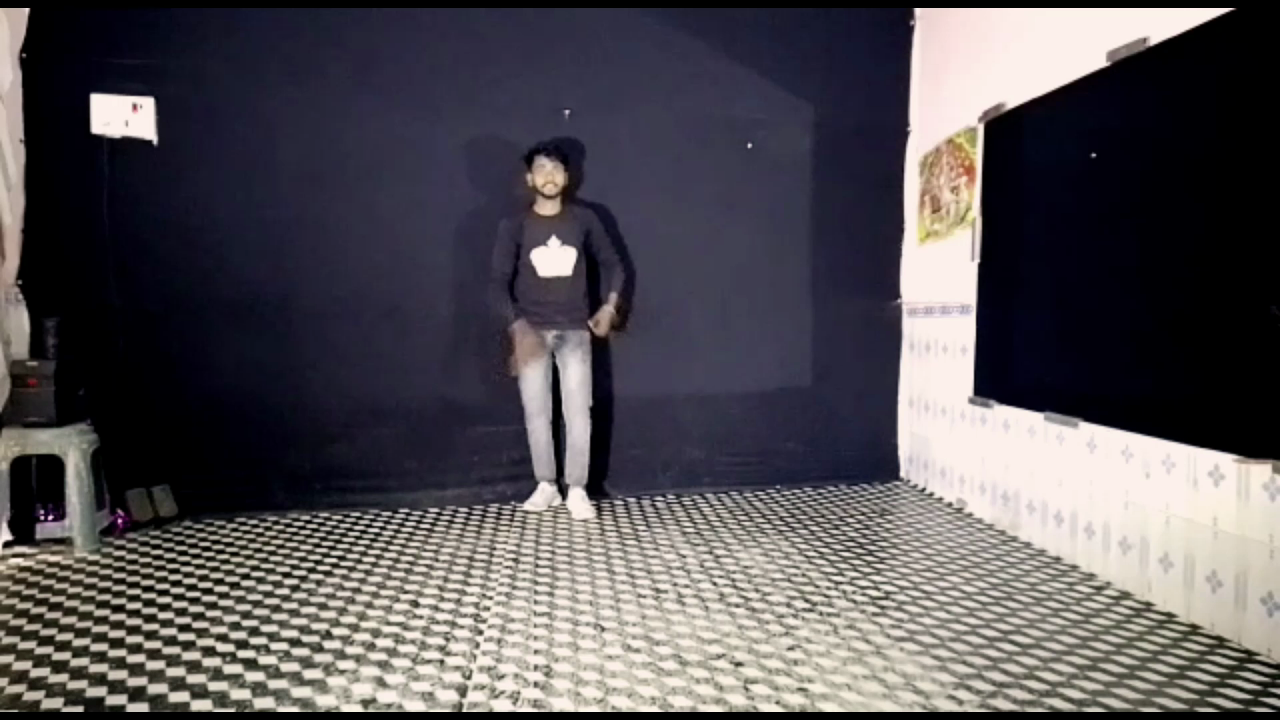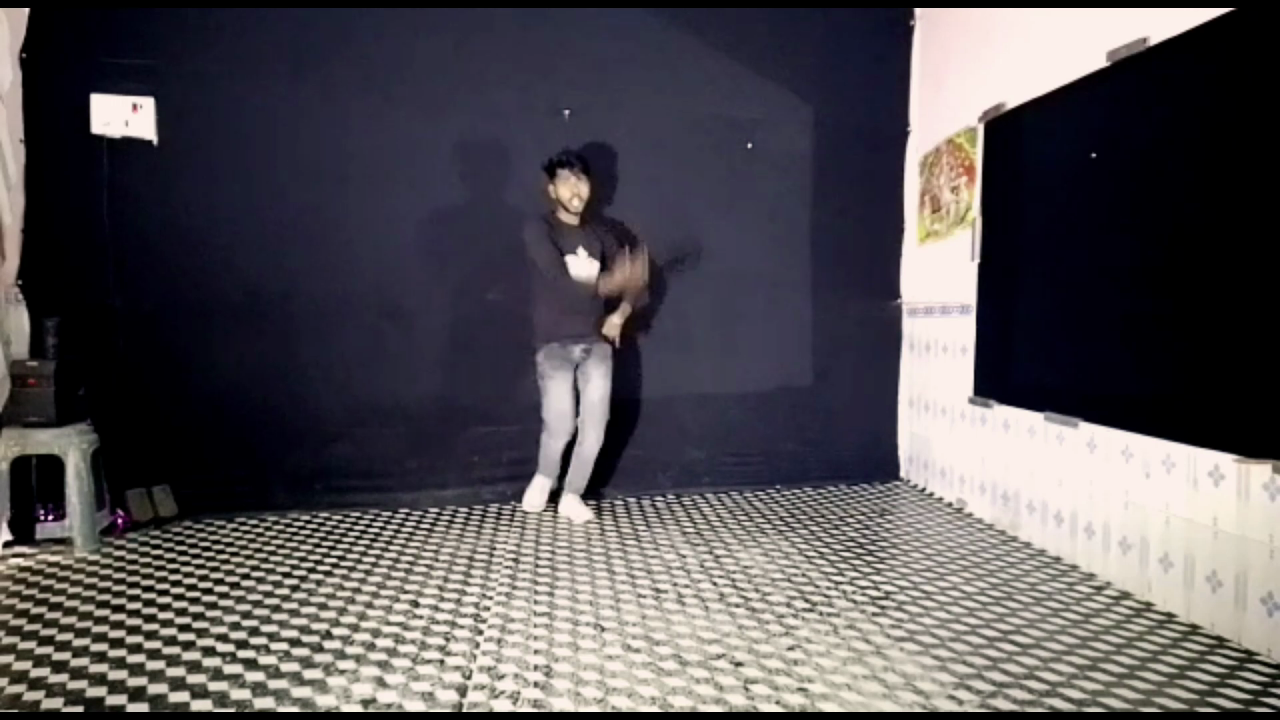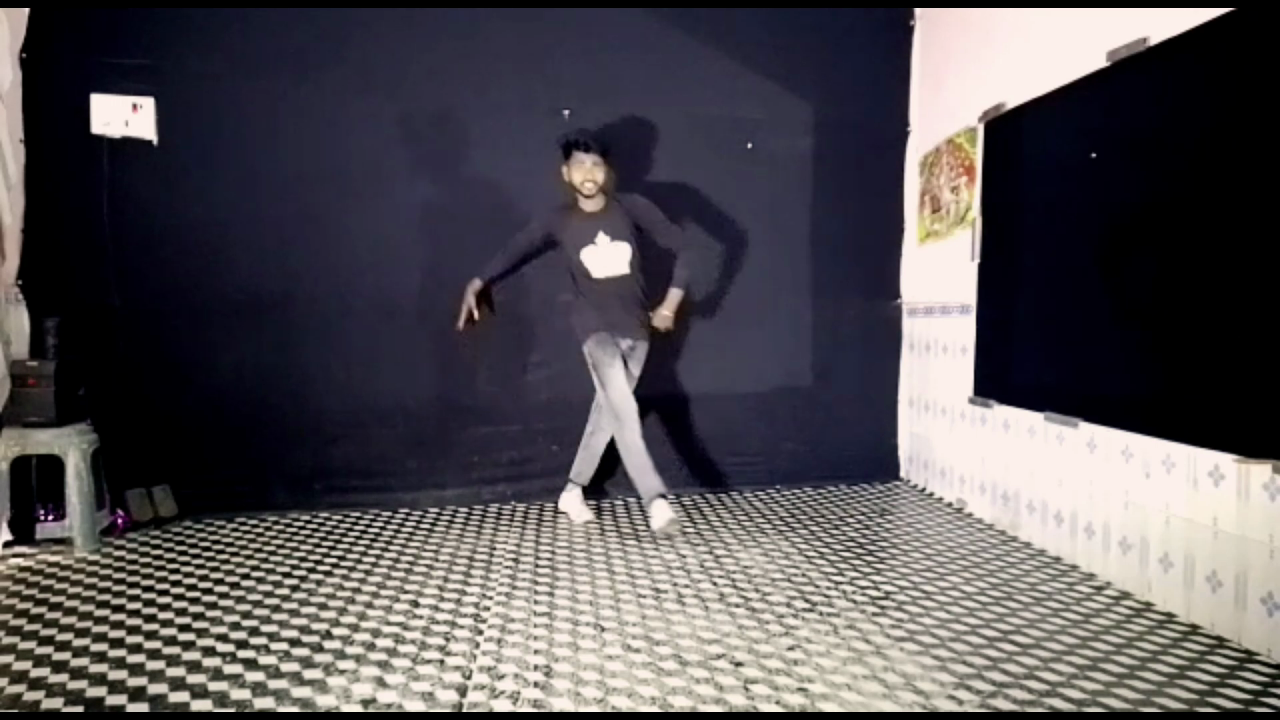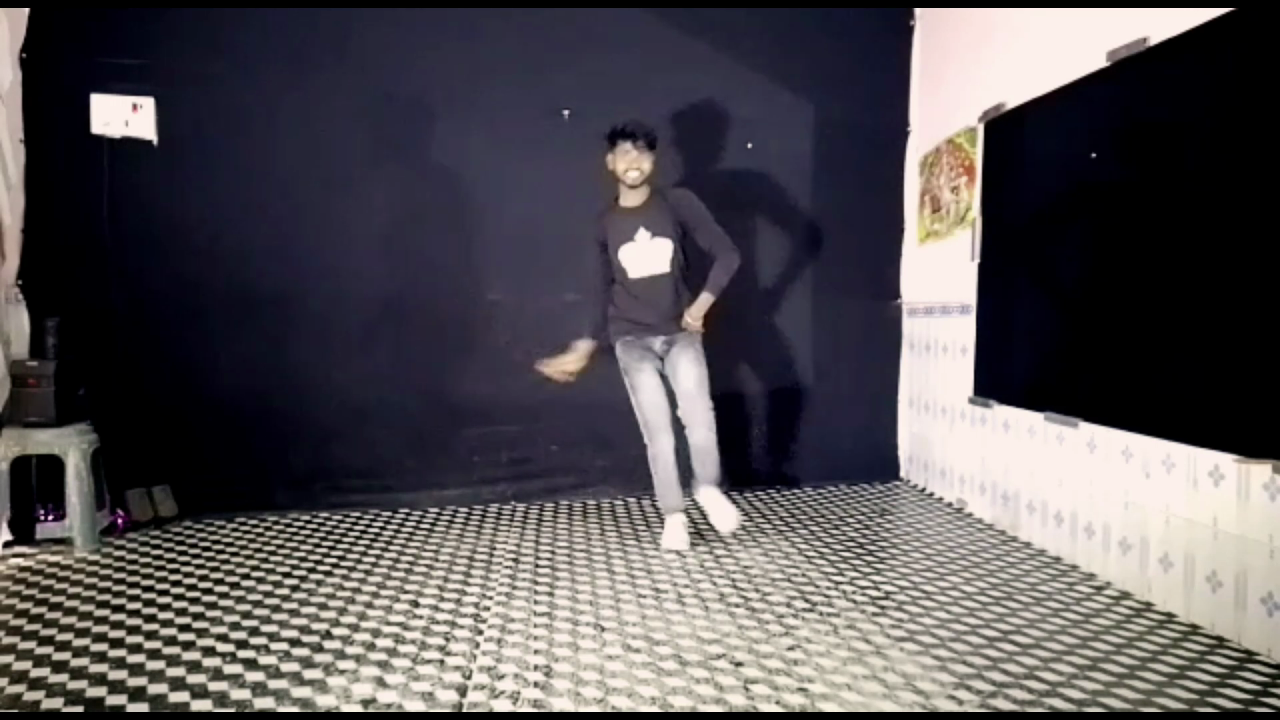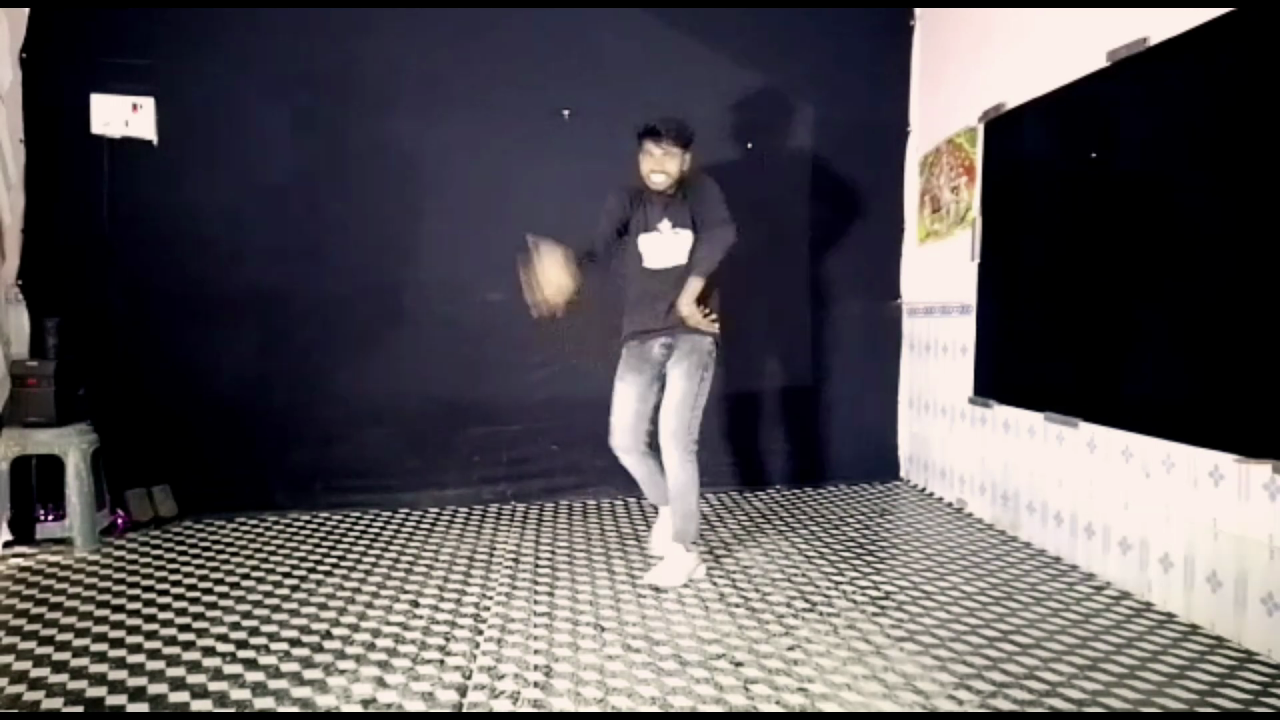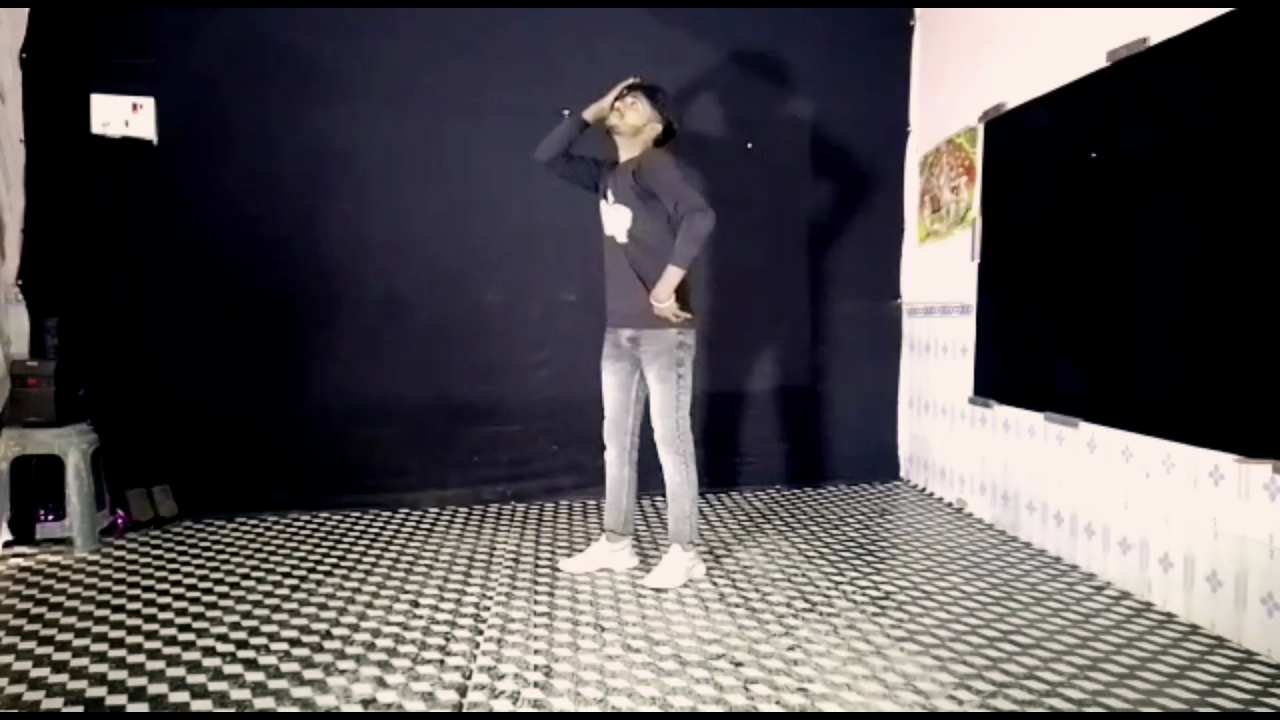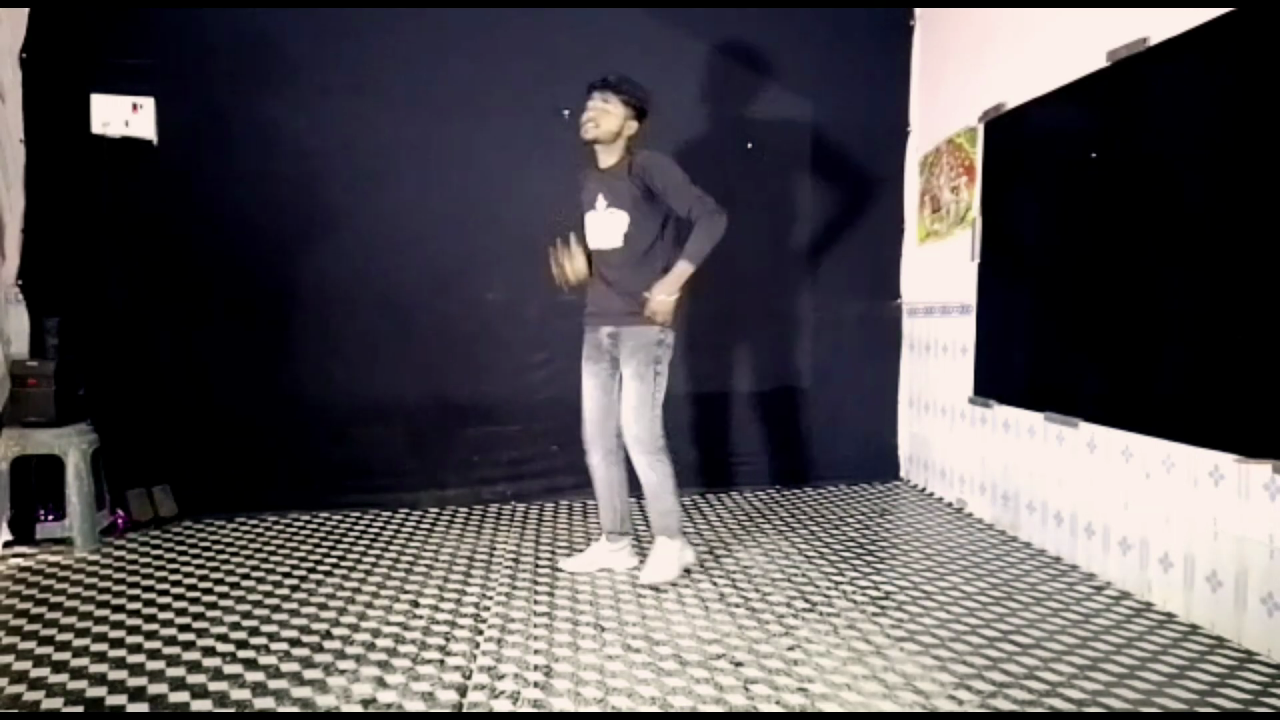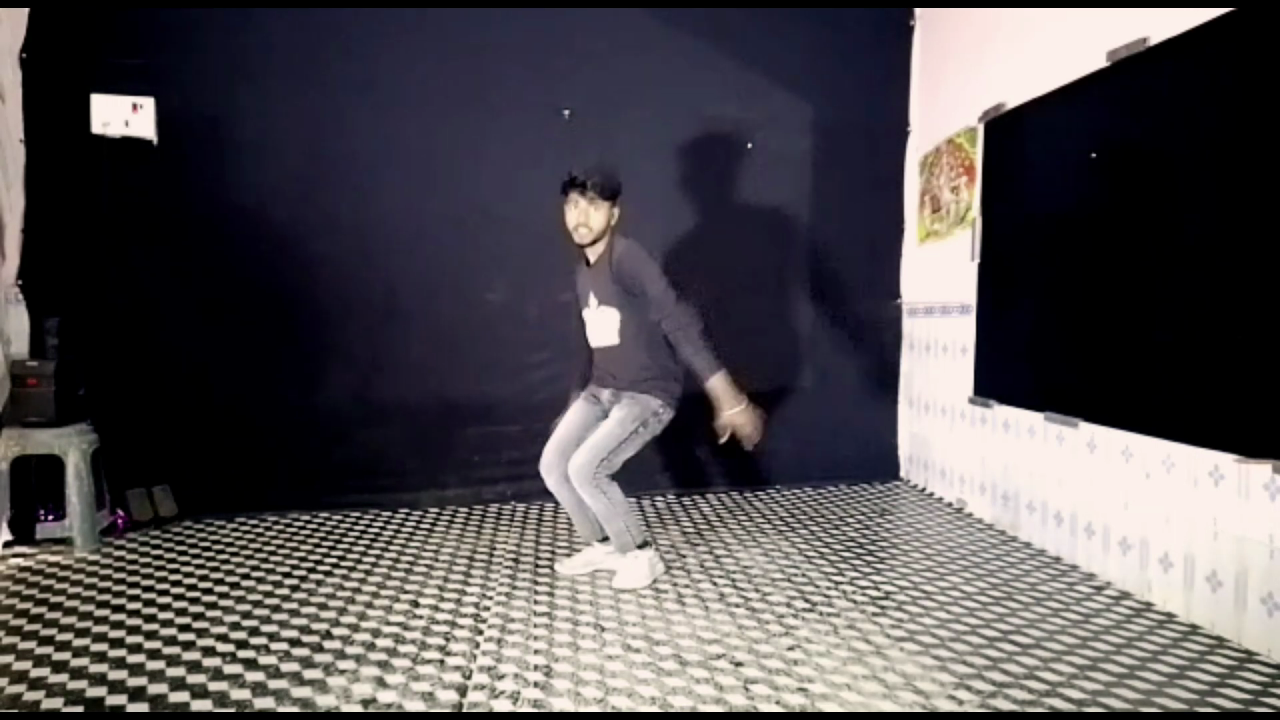
dt=0.4s
person 1, frame 1
left shoulder: (584, 219)
right shoulder: (514, 226)
left elbow: (612, 265)
right elbow: (499, 283)
left wrist: (610, 307)
right wrist: (517, 327)
left hip: (574, 329)
right hip: (531, 330)
left knee: (577, 409)
right knee: (536, 412)
left ankle: (577, 490)
right ankle: (546, 486)
person 1, frame 2
left shoulder: (599, 234)
right shoulder: (538, 229)
left elbow: (635, 280)
right elbow: (556, 281)
left wrist: (620, 314)
right wrist: (610, 281)
left hip: (597, 340)
right hip: (556, 341)
left knee: (596, 422)
right knee: (559, 423)
left ankle: (572, 495)
right ankle: (544, 478)
person 1, frame 3
left shoulder: (632, 207)
right shoulder: (558, 223)
left elbow: (681, 248)
right elbow: (515, 249)
left wrist: (672, 302)
right wrist: (476, 283)
left hip: (638, 331)
right hip: (598, 333)
left knee: (607, 413)
right knee: (626, 415)
left ankle: (573, 490)
right ankle: (656, 500)
person 1, frame 4
left shoulder: (678, 203)
right shoulder: (601, 225)
left elbow: (727, 253)
right elbow: (604, 297)
left wrist: (700, 304)
right wrist: (582, 348)
left hip: (680, 333)
right hip: (632, 338)
left knee: (699, 415)
right knee: (657, 425)
left ankle: (709, 487)
right ankle: (674, 514)
person 1, frame 5
left shoulder: (701, 190)
right shoulder: (626, 203)
left elbow: (722, 232)
right elbow: (601, 249)
left wrist: (691, 290)
right wrist: (567, 267)
left hip: (690, 339)
right hip: (640, 339)
left knee: (675, 440)
right knee: (625, 438)
left ankle: (686, 551)
right ankle: (669, 511)
person 1, frame 6
left shoulder: (655, 166)
right shoulder: (608, 174)
left elbow: (698, 216)
right elbow: (547, 155)
left wrist: (669, 282)
right wrist: (593, 111)
left hip: (664, 329)
right hip: (621, 330)
left knee: (670, 440)
right knee: (617, 440)
left ankle: (684, 552)
right ankle: (616, 543)
person 1, frame 7
left shoulder: (648, 167)
right shoulder: (588, 180)
left elbow: (709, 217)
left wrist: (672, 282)
right wrist: (579, 268)
left hip: (644, 328)
right hip: (598, 329)
left knee: (641, 438)
right knee: (597, 439)
left ankle: (671, 542)
right ankle: (616, 542)
person 1, frame 8
left shoulder: (630, 262)
right shoulder: (583, 272)
left elbow: (680, 323)
left wrist: (725, 393)
right wrist: (580, 394)
left hip: (650, 395)
right hip: (603, 391)
left knee: (582, 468)
right knee: (551, 465)
left ankle: (637, 554)
right ankle: (601, 545)
